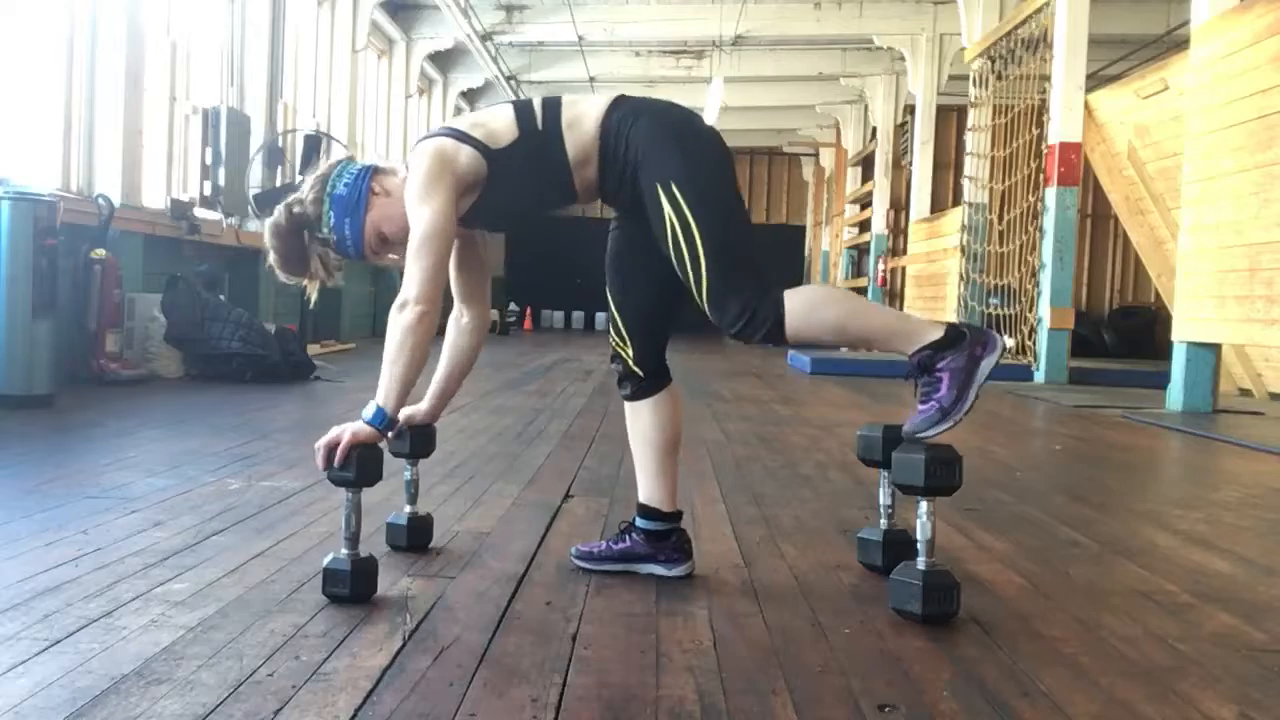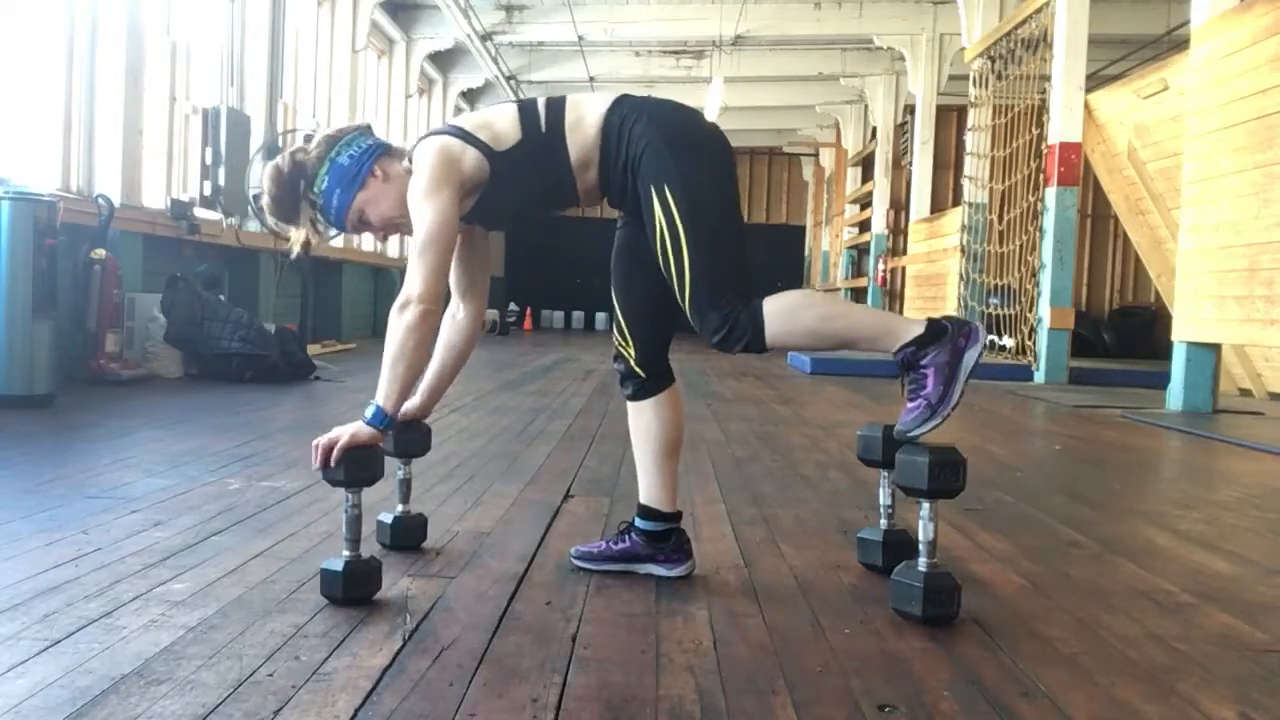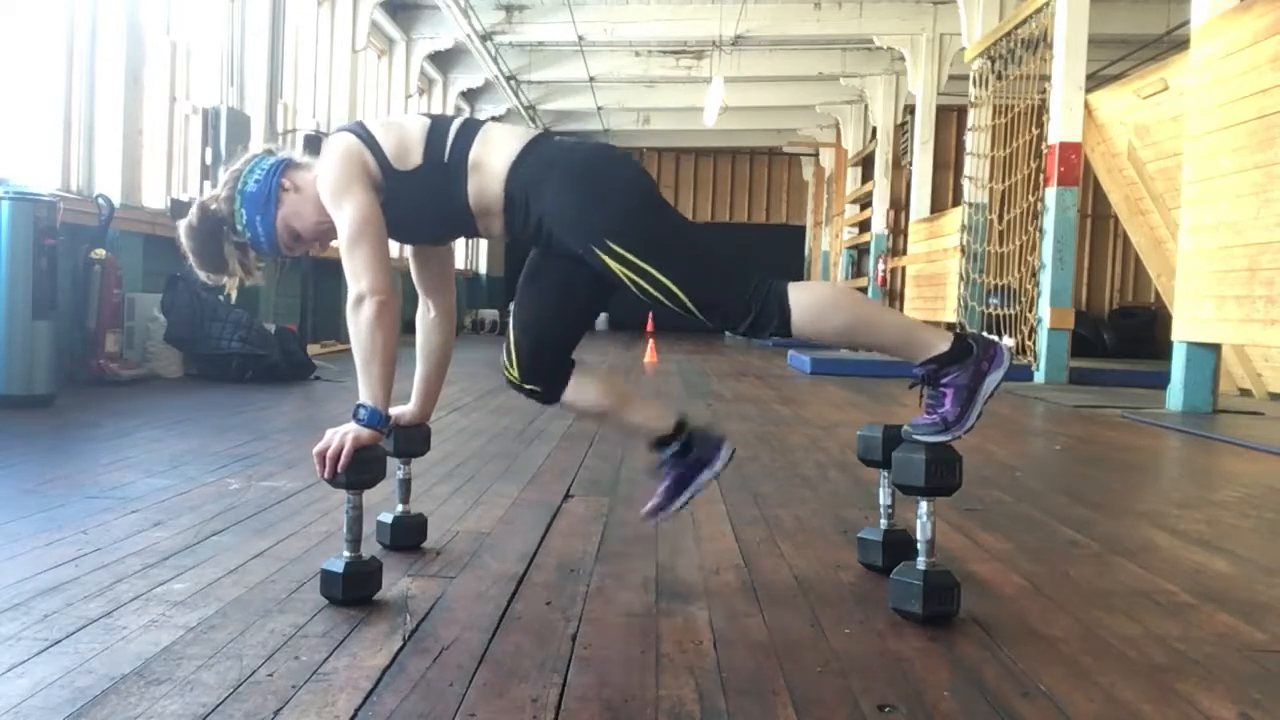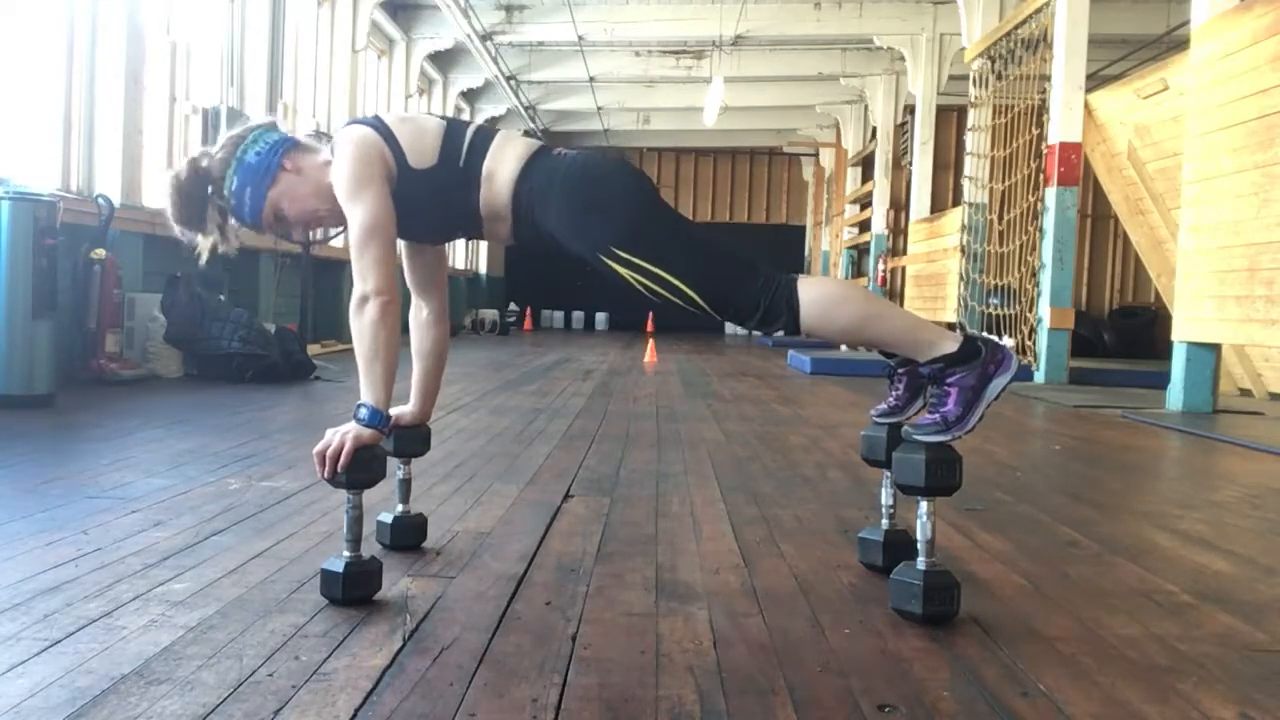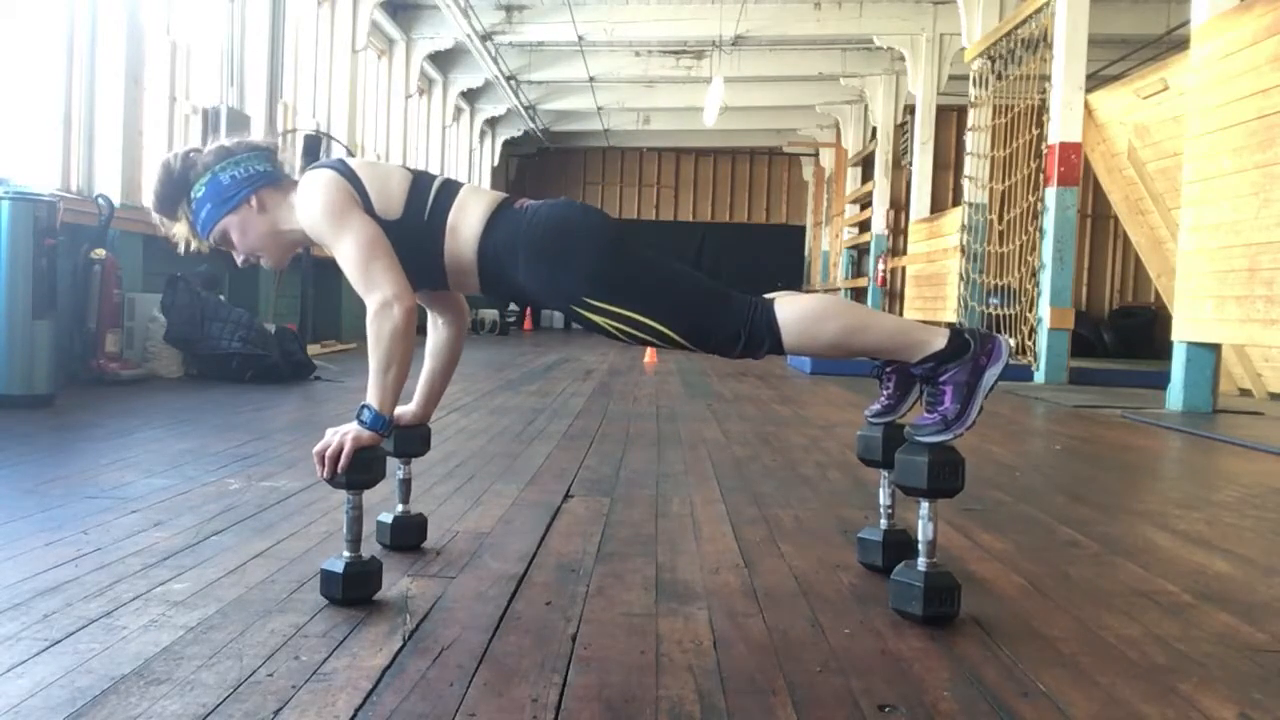
dt=1s
person 1, frame 1
left shoulder: (431, 168)
right shoulder: (453, 202)
left elbow: (414, 306)
right elbow: (469, 315)
left wrist: (378, 417)
right wrist: (428, 409)
left hip: (661, 149)
right hip: (643, 182)
left knee: (742, 309)
right knee: (636, 361)
left ankle: (945, 345)
right ankle: (660, 531)
person 1, frame 2
left shoulder: (436, 166)
right shoulder: (459, 194)
left elbow: (417, 305)
right elbow: (464, 309)
left wrist: (377, 419)
right wrist: (420, 405)
left hip: (665, 151)
right hip: (647, 180)
left knee: (725, 321)
right knee: (639, 360)
left ankle: (927, 341)
right ankle: (658, 532)
person 1, frame 3
left shoulder: (341, 161)
right shoulder: (390, 191)
left elbow: (370, 299)
right elbow: (436, 303)
left wrist: (369, 418)
right wrist: (417, 411)
left hip: (579, 192)
right hip: (569, 210)
left knee: (747, 305)
right knee: (531, 367)
left ankle: (952, 356)
right ankle: (681, 443)
person 1, frame 4
left shoulder: (353, 154)
right shoulder: (392, 185)
left elbow: (375, 296)
right elbow: (429, 302)
left wrist: (371, 414)
right wrist: (418, 409)
left hip: (586, 201)
right hip: (583, 202)
left knee: (761, 301)
right knee: (752, 298)
left ankle: (961, 356)
right ankle: (916, 359)
person 1, frame 5
left shoulder: (318, 196)
right shoulder: (348, 199)
left elbow: (391, 305)
right elbow: (448, 311)
left wrist: (374, 418)
right wrist: (418, 411)
left hip: (557, 255)
right hip: (556, 247)
left knee: (745, 327)
right knee: (739, 321)
left ankle: (948, 350)
right ankle: (905, 358)
